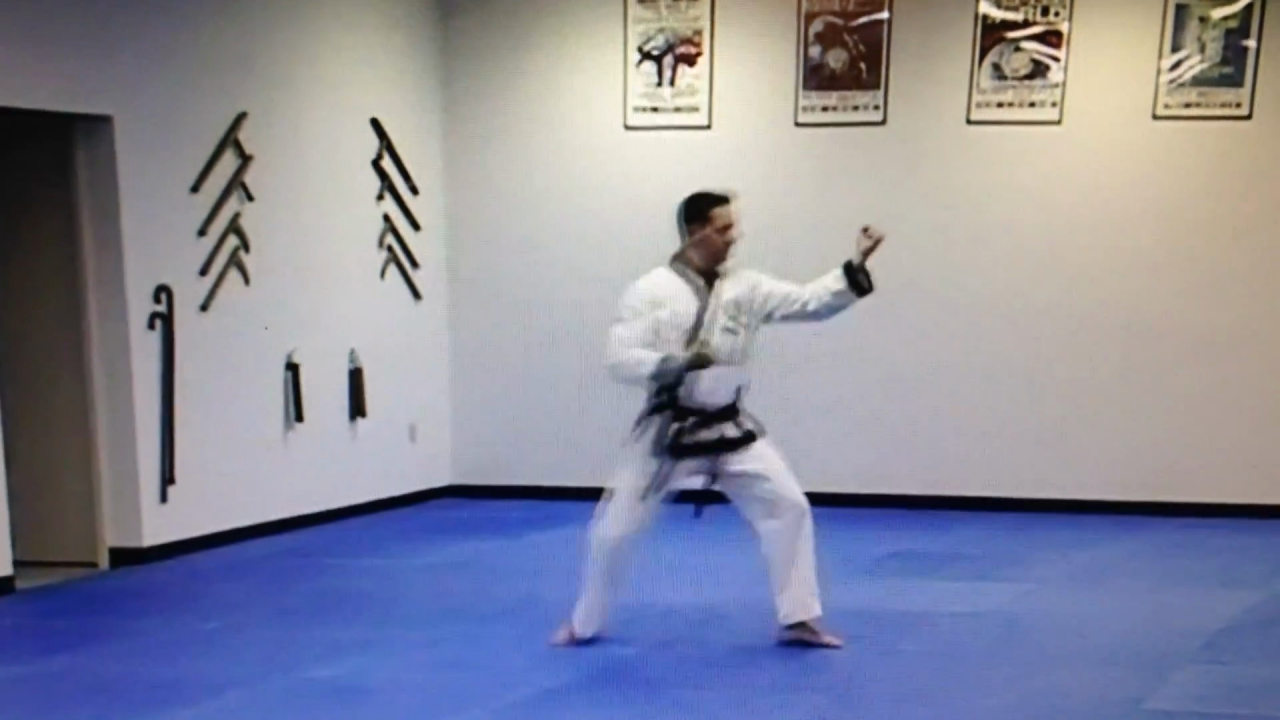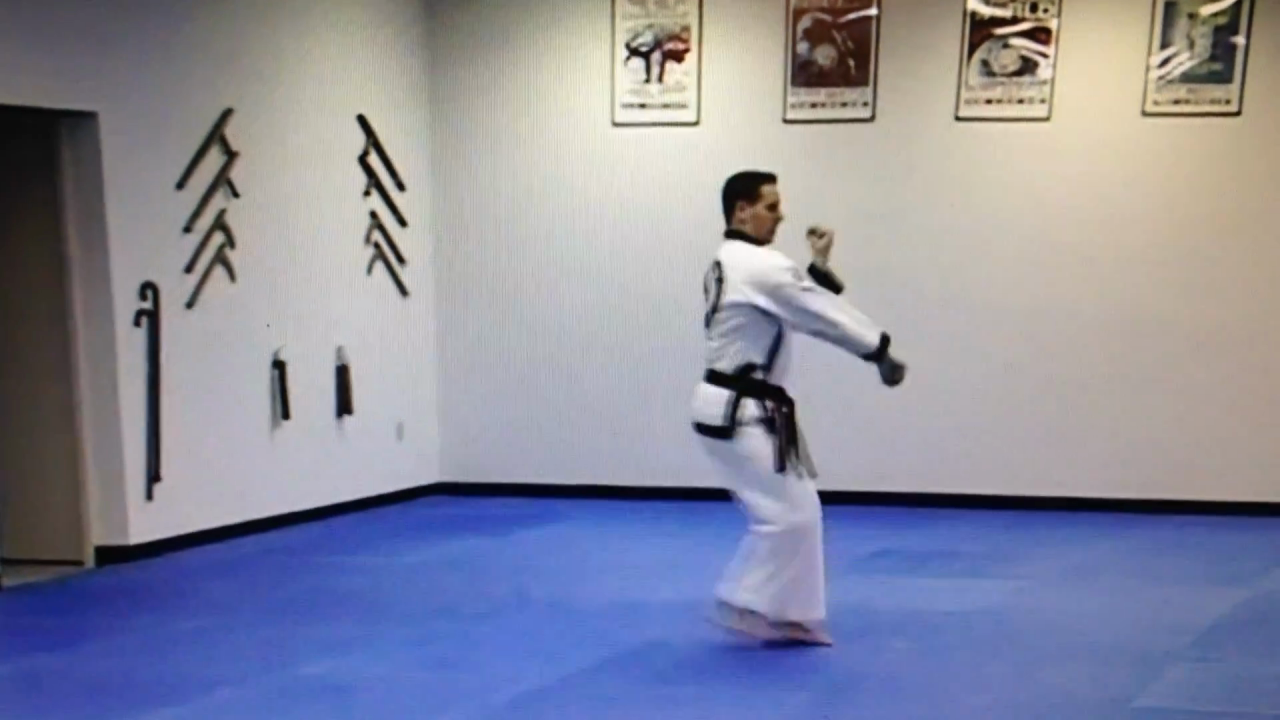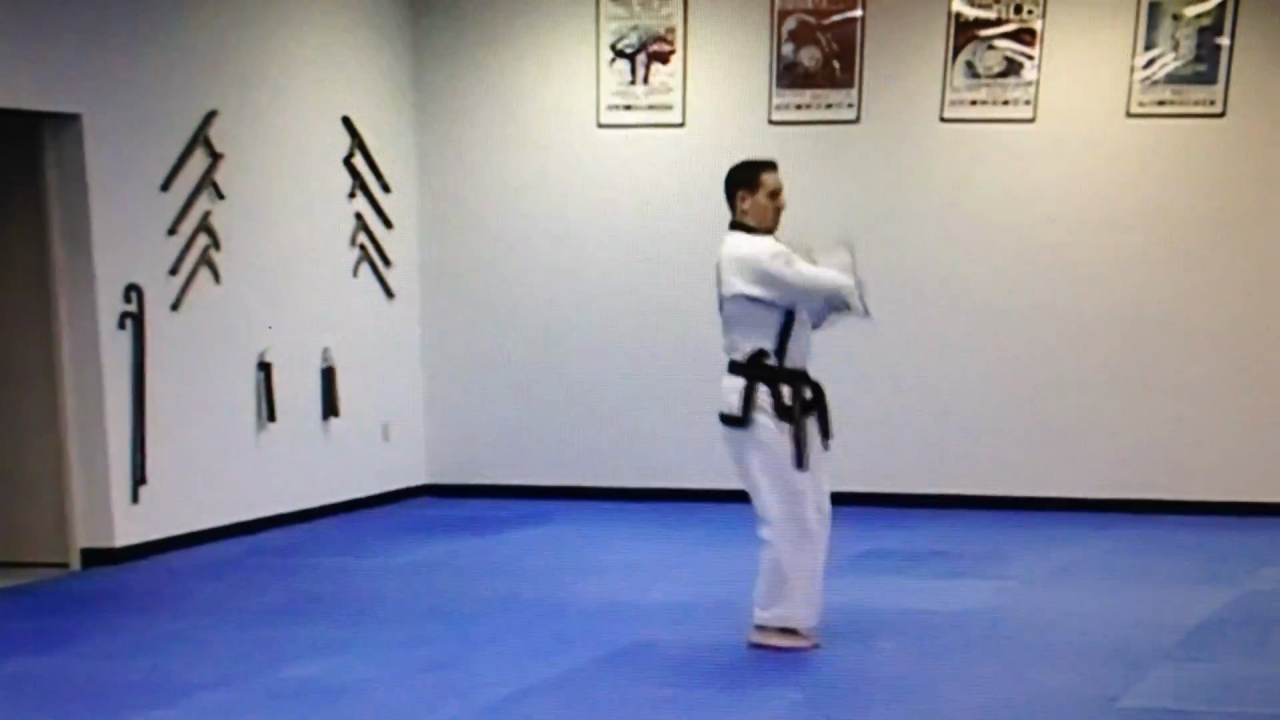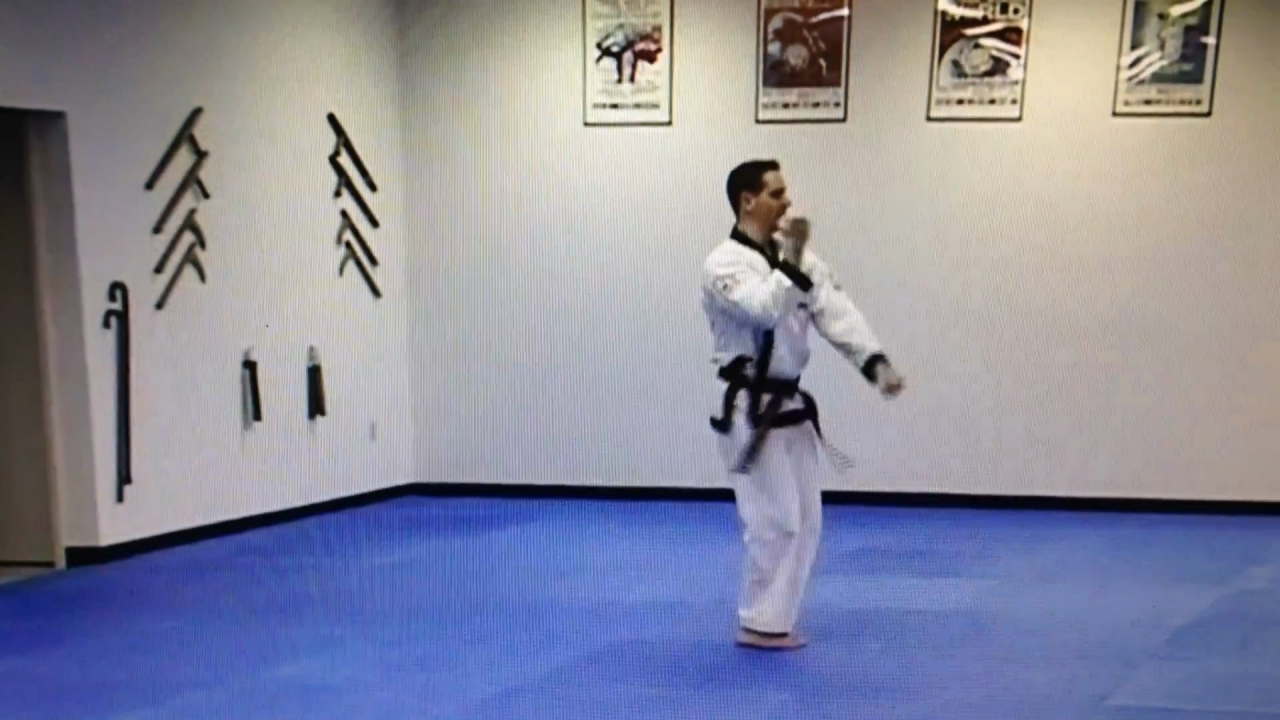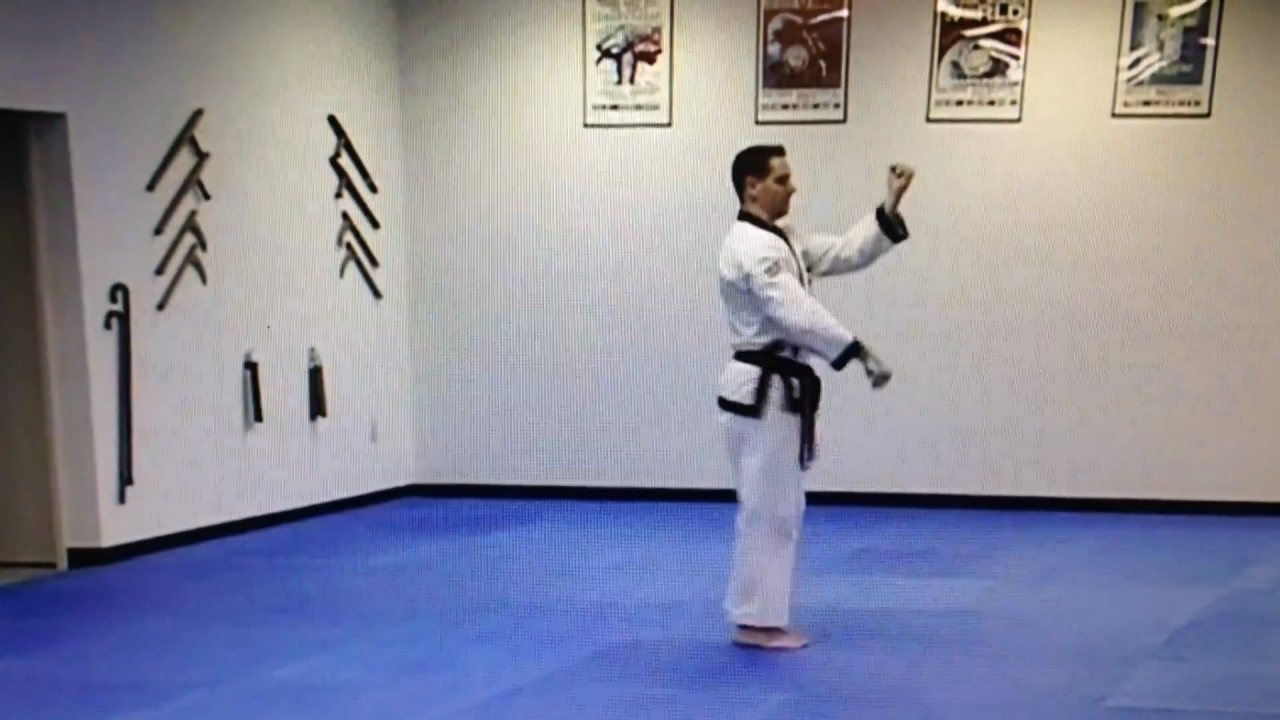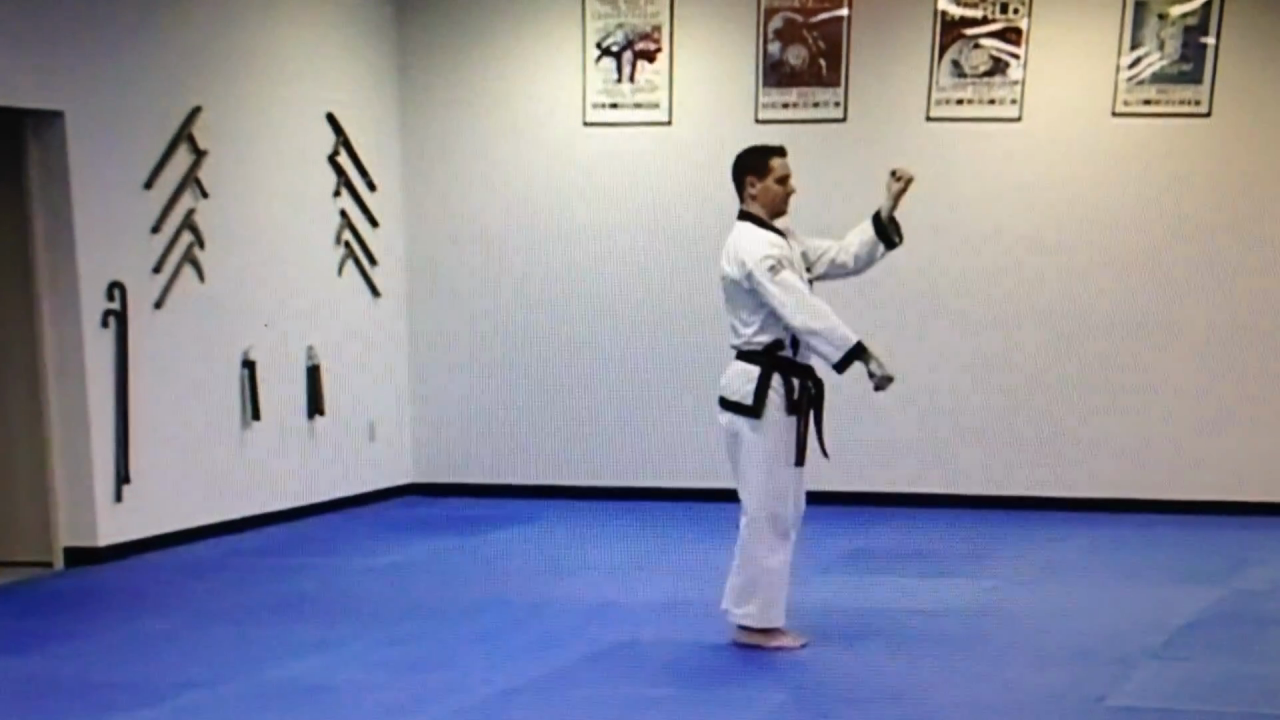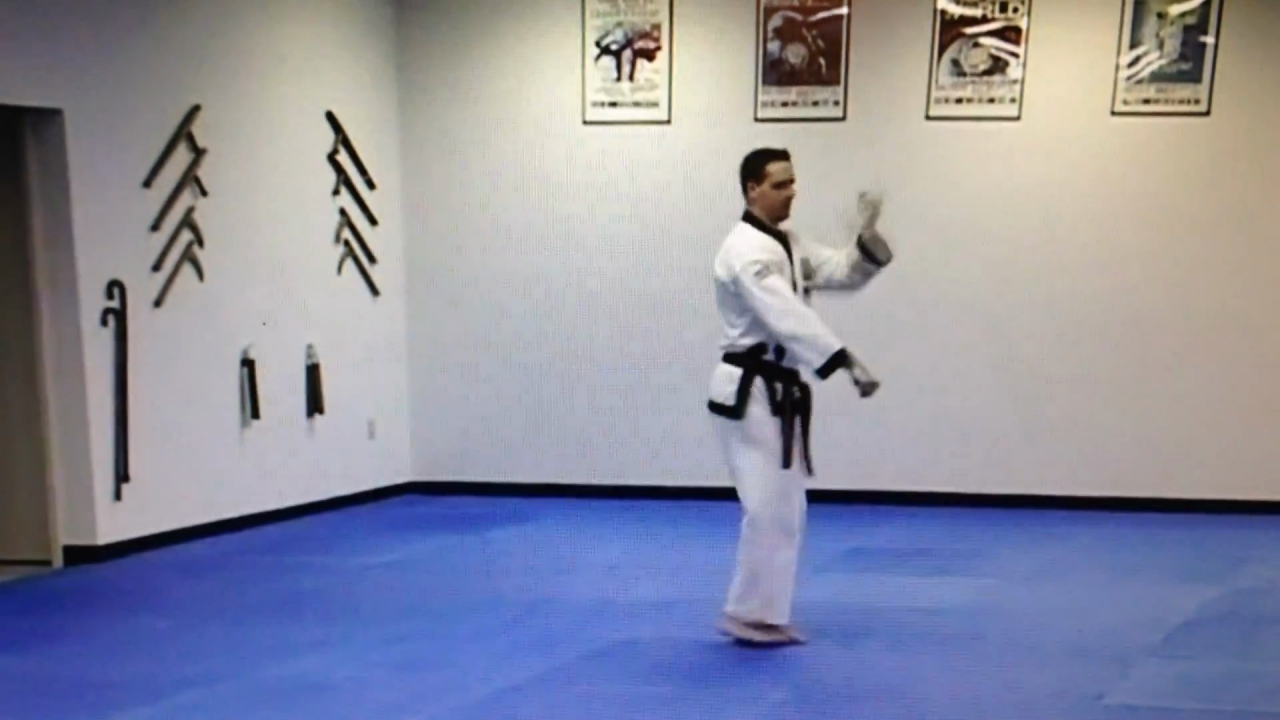
dt=0.3s
person 1, frame 1
left shoulder: (744, 286)
right shoulder: (650, 292)
left elbow: (811, 302)
right elbow: (621, 361)
left wrist: (857, 264)
right wrist: (676, 361)
left hip: (729, 429)
right hip: (669, 431)
left knee: (787, 509)
right knee: (616, 530)
left ankle: (798, 620)
right ankle: (583, 622)
person 1, frame 2
left shoulder: (733, 264)
right shoulder: (757, 266)
left elbow: (812, 310)
right elbow: (823, 314)
left wrist: (819, 266)
right wrist: (882, 351)
left hip: (754, 408)
right hip: (738, 413)
left knee: (802, 514)
right knee: (791, 517)
left ankle: (794, 616)
right ankle: (742, 604)
person 1, frame 3
left shoulder: (762, 253)
right shoulder: (746, 254)
left elbow: (805, 305)
right elbow: (824, 289)
left wrist: (843, 295)
right wrist: (850, 288)
left hip: (781, 398)
right hip: (762, 403)
left knee: (809, 512)
right knee: (791, 517)
left ankle: (787, 616)
right ankle: (773, 622)
person 1, frame 4
left shoulder: (796, 257)
right shoulder: (723, 264)
left elbow: (836, 313)
right elbow: (765, 310)
left wrist: (876, 363)
right wrist: (792, 261)
left hip: (789, 406)
right hip: (748, 410)
left knee: (805, 520)
right knee: (773, 521)
left ankle: (773, 618)
right ankle: (760, 623)
person 1, frame 5
left shoulder: (779, 240)
right shoulder: (749, 246)
left elbow: (848, 252)
right elbow: (798, 313)
left wrist: (891, 203)
right wrist: (861, 353)
left hip: (778, 389)
right hip: (761, 391)
left knee: (782, 510)
right knee: (766, 511)
left ankle: (761, 614)
right ankle: (755, 621)
person 1, frame 6
left shoulder: (778, 241)
right shoulder: (752, 246)
left elbow: (844, 257)
right elbow: (803, 311)
left wrist: (888, 208)
right wrist: (865, 356)
left hip: (777, 389)
right hip: (762, 391)
left knee: (783, 510)
right knee: (767, 510)
left ankle: (759, 615)
right ankle: (754, 622)
person 1, frame 7
left shoulder: (785, 245)
right shoulder: (745, 249)
left elbow: (842, 274)
right elbow: (786, 320)
left wrist: (866, 241)
right wrist: (848, 364)
left hip: (780, 393)
right hip: (749, 393)
left knee: (787, 512)
right knee: (769, 509)
left ankle: (765, 613)
right ankle: (748, 613)
